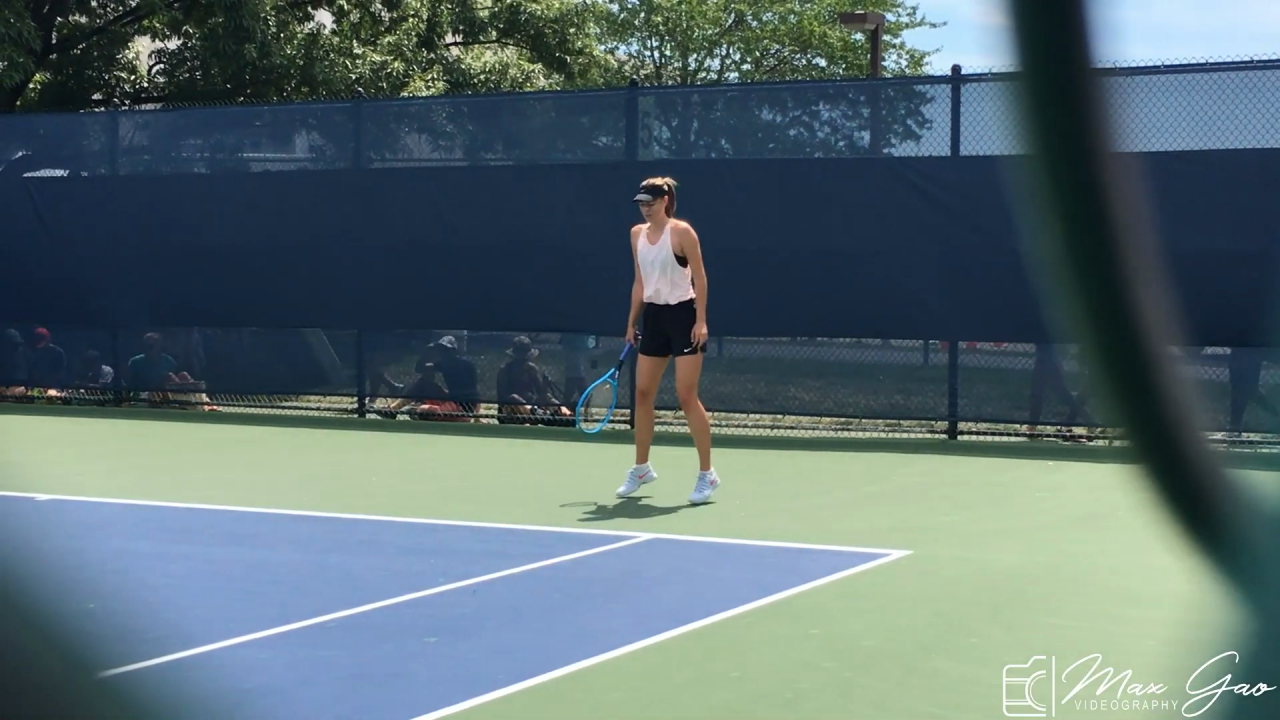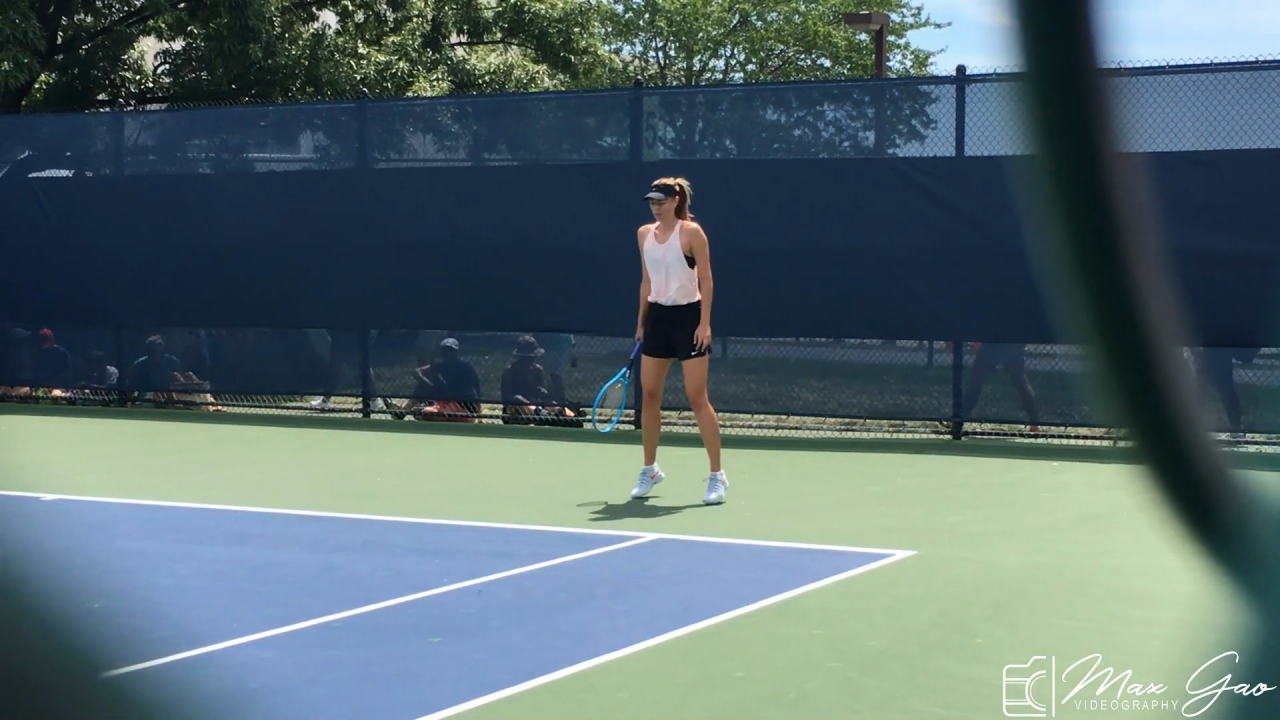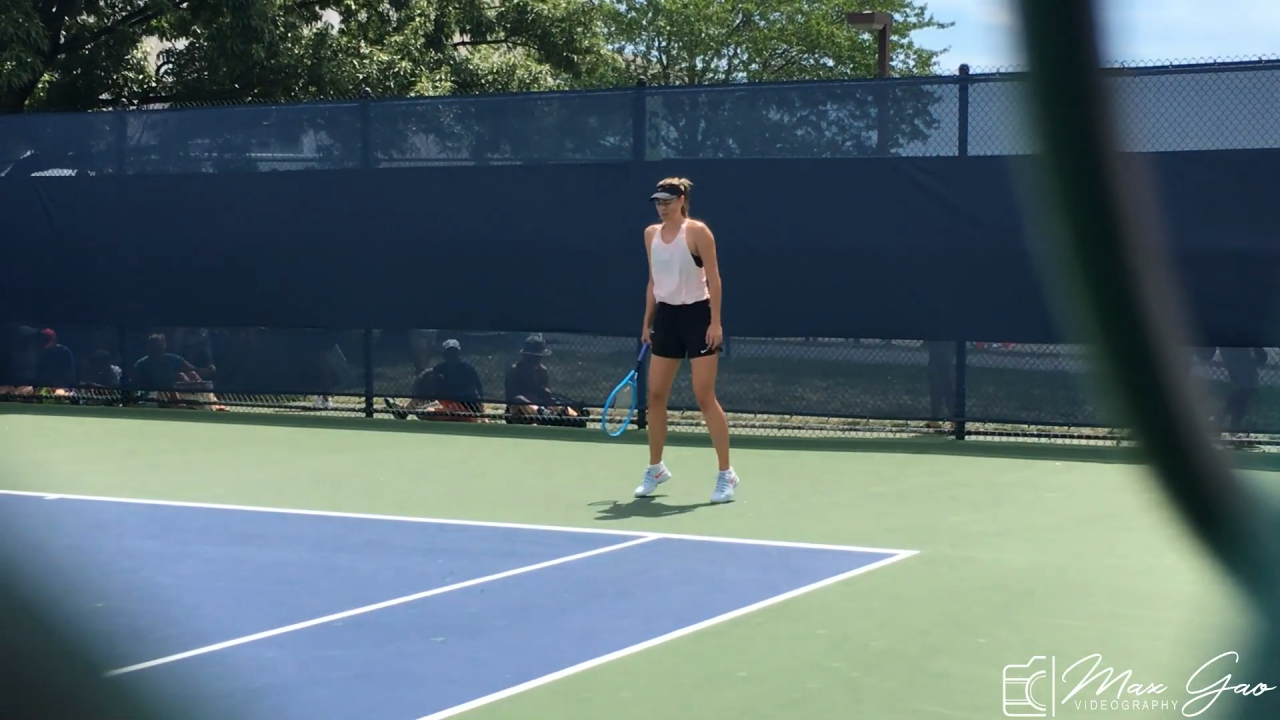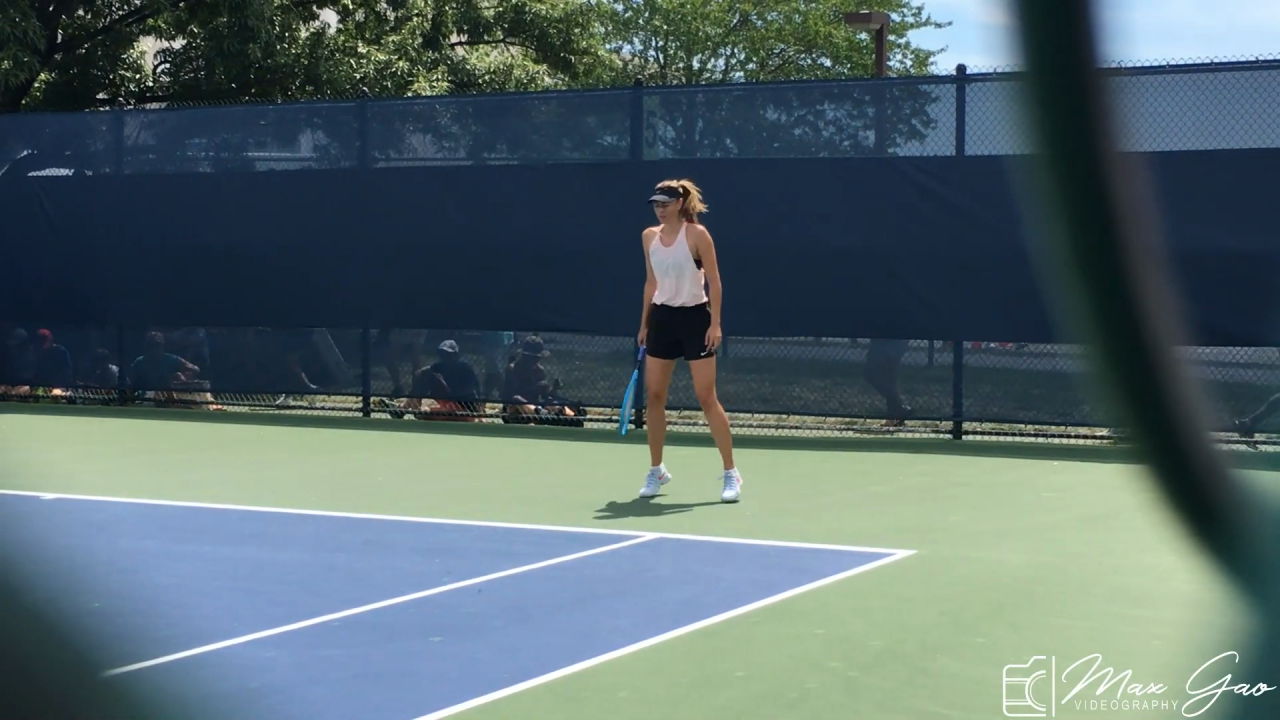
dt=0.4s
person 1, frame 1
left shoulder: (682, 231)
right shoulder: (637, 234)
left elbow: (700, 278)
left wrist: (701, 320)
right wrist: (631, 322)
left hip: (682, 315)
right hip: (653, 315)
left knee: (687, 397)
right knee: (643, 394)
left ankle: (707, 474)
right ankle: (641, 468)
person 1, frame 2
left shoulder: (691, 232)
right shoulder: (644, 233)
left elbow: (706, 280)
left wrist: (705, 322)
right wrist: (640, 322)
left hip: (688, 316)
right hip: (657, 316)
left knee: (697, 399)
right knee: (649, 395)
left ankle: (717, 475)
right ankle: (649, 469)
person 1, frame 3
left shoulder: (697, 231)
right shoulder: (651, 234)
left elbow: (714, 278)
left wrist: (716, 321)
right wrist: (647, 322)
left hip: (696, 315)
right hip: (666, 317)
left knee: (704, 397)
right knee: (656, 395)
left ankle: (726, 474)
right ankle: (655, 468)
person 1, frame 4
left shoulder: (697, 234)
right shoulder: (649, 236)
left elbow: (714, 280)
left wrist: (716, 323)
right wrist: (644, 323)
left hip: (694, 317)
right hip: (662, 319)
left knee: (706, 399)
right knee: (654, 396)
left ankle: (730, 473)
right ankle: (656, 470)
